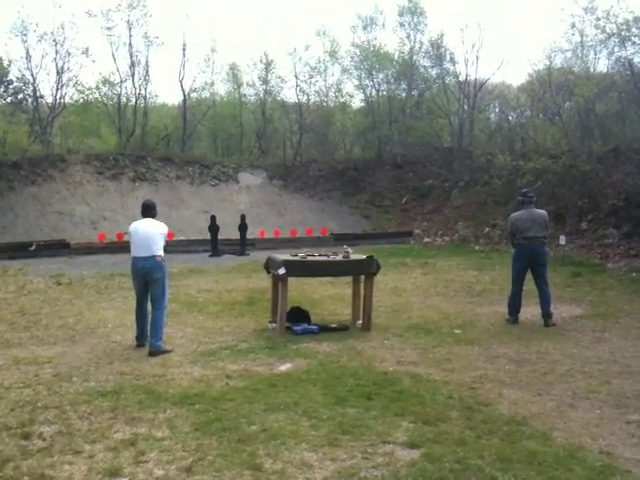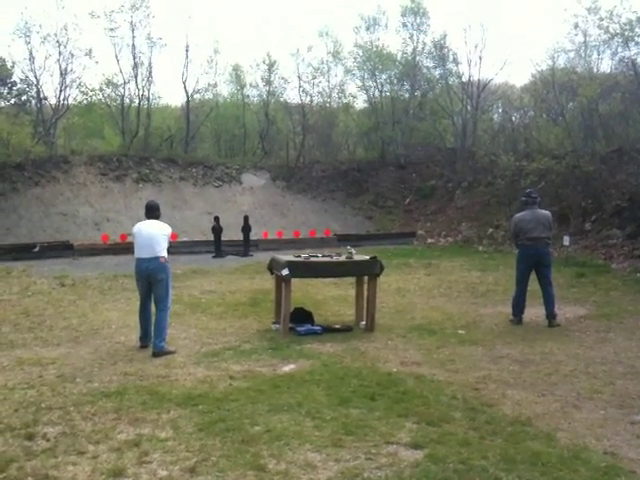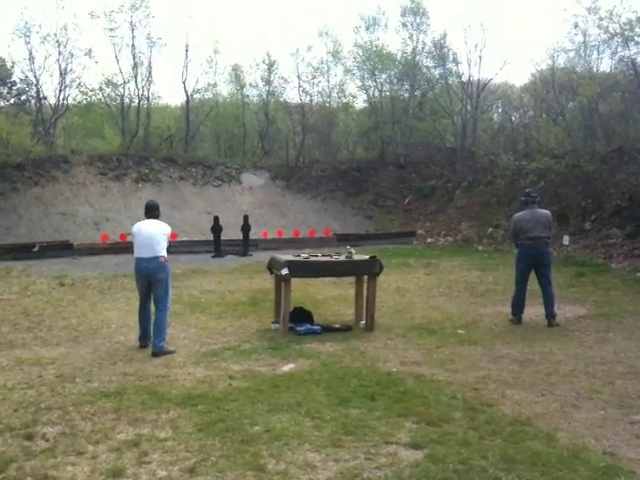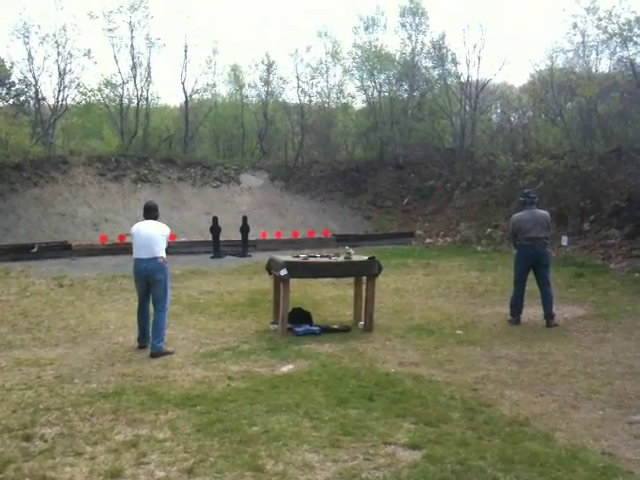
dt=0.2s
person 1, frame 1
left shoulder: (133, 227)
right shoulder: (162, 227)
left elbow: (133, 244)
left hip: (136, 264)
right hip: (155, 264)
left knee: (140, 302)
right knee: (159, 305)
left ankle: (141, 338)
right ankle: (155, 345)
person 1, frame 2
left shoulder: (136, 228)
right shoulder: (165, 228)
left elbow: (137, 246)
left hip: (140, 266)
right hip: (159, 265)
left knee: (144, 303)
right knee: (162, 306)
left ankle: (145, 340)
right ankle: (159, 346)
person 1, frame 3
left shoulder: (136, 228)
right shoulder: (165, 228)
left elbow: (136, 246)
left hip: (140, 265)
right hip: (159, 264)
left knee: (144, 303)
right knee: (162, 306)
left ankle: (144, 339)
right ankle: (158, 346)
person 1, frame 4
left shoulder: (135, 228)
right shoulder: (164, 228)
left elbow: (135, 246)
left hip: (139, 266)
right hip: (157, 265)
left knee: (142, 304)
right knee: (160, 307)
left ankle: (143, 340)
right ankle: (157, 346)
person 2, frame 1
left shoulder: (514, 217)
right shoulder: (544, 215)
left elbow: (510, 237)
right elbow: (547, 233)
left hip: (521, 251)
right hip: (539, 250)
left knee: (517, 285)
right knee: (543, 285)
left ankle: (513, 316)
right ankle: (547, 317)
person 2, frame 2
left shoulder: (517, 218)
right shoulder: (547, 216)
left elbow: (514, 238)
right elbow: (551, 234)
left hip: (525, 251)
right hip: (543, 251)
left knee: (521, 285)
right knee: (547, 285)
left ankle: (517, 316)
right ankle: (552, 318)
person 2, frame 3
left shoulder: (517, 218)
right shoulder: (547, 215)
left elbow: (514, 237)
right elbow: (550, 233)
left hip: (525, 251)
right hip: (543, 250)
left knee: (520, 285)
right knee: (546, 285)
left ankle: (516, 316)
right ankle: (551, 318)
person 2, frame 4
left shoulder: (515, 218)
right shoulder: (545, 215)
left elbow: (512, 238)
right elbow: (549, 234)
left hip: (523, 251)
right hip: (541, 251)
left knee: (519, 285)
right knee: (545, 285)
left ankle: (515, 316)
right ankle: (549, 318)
